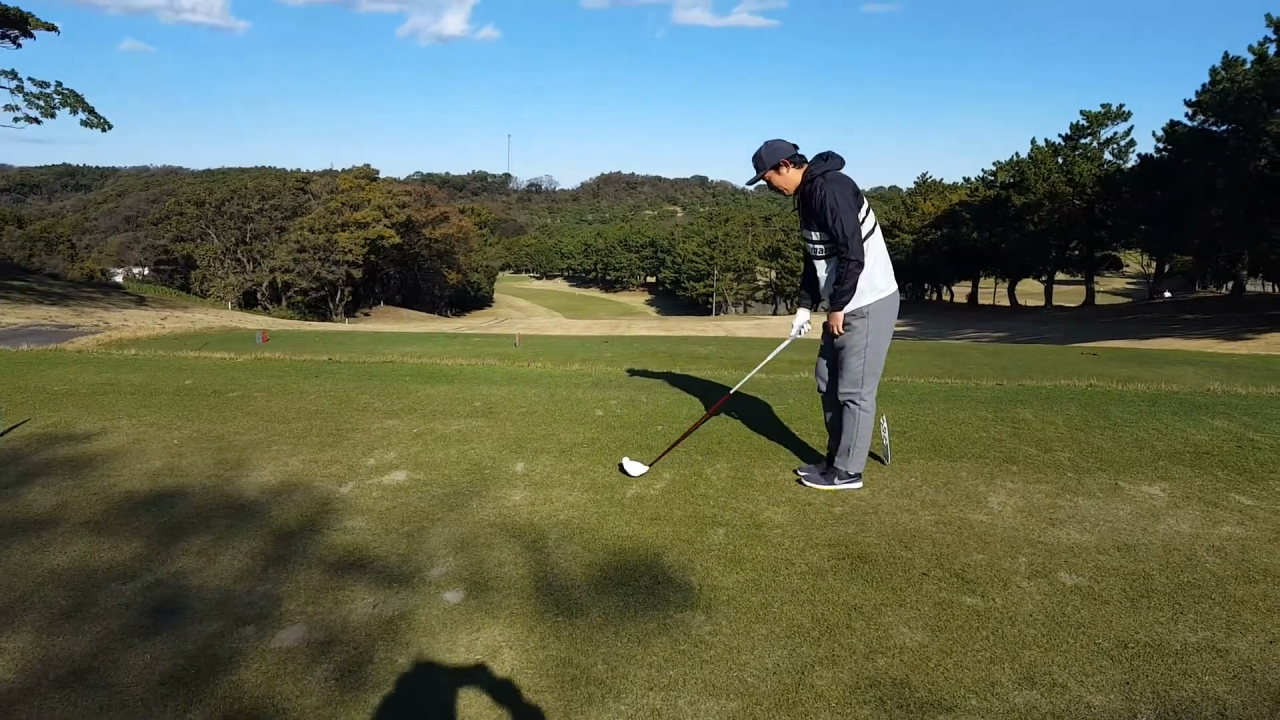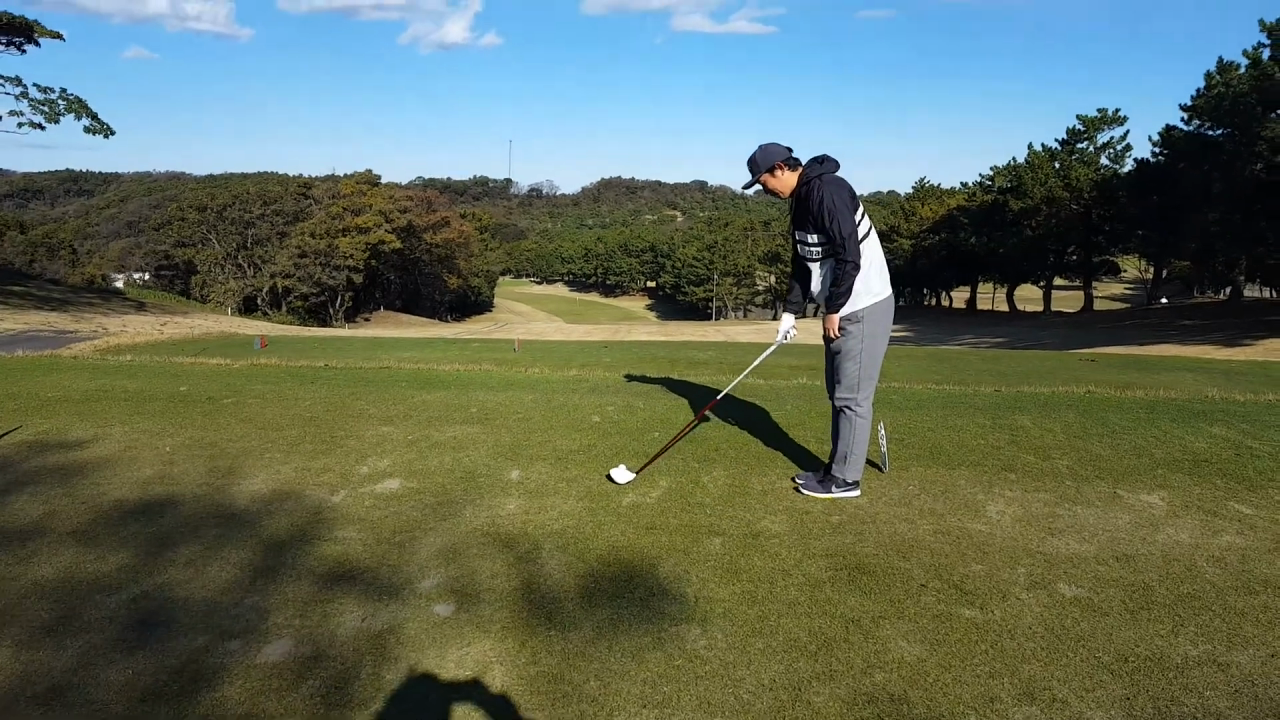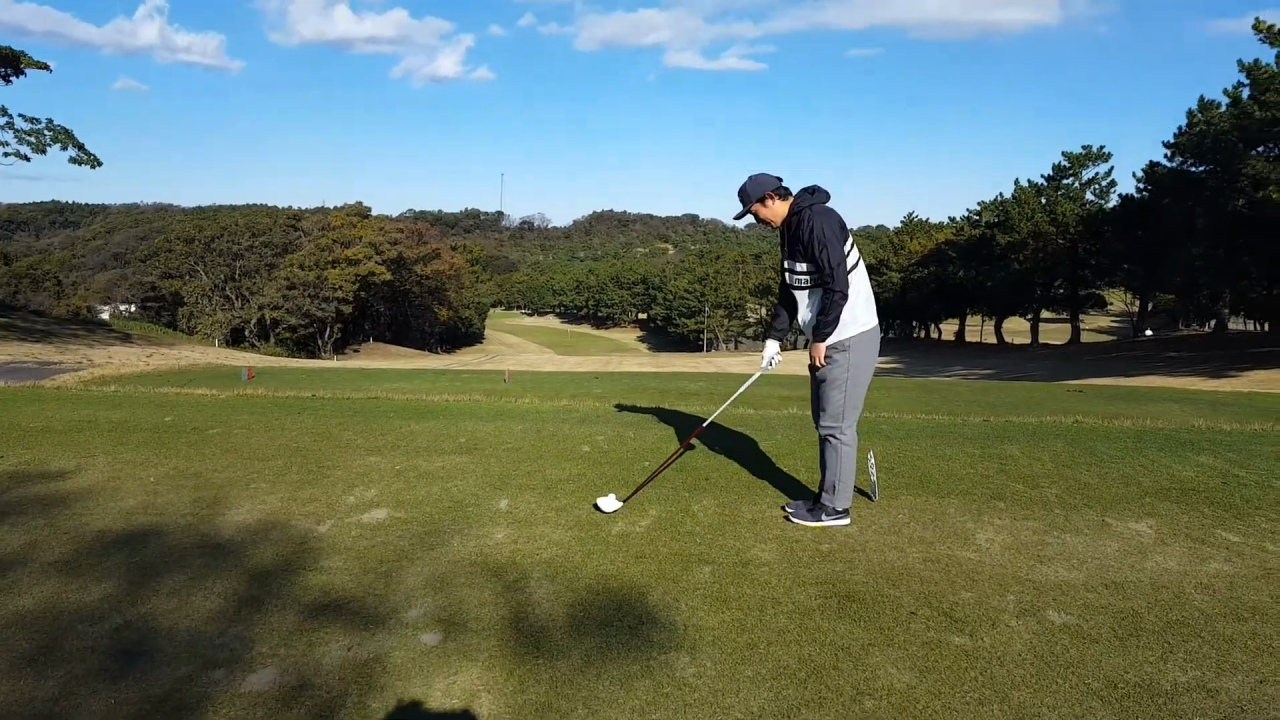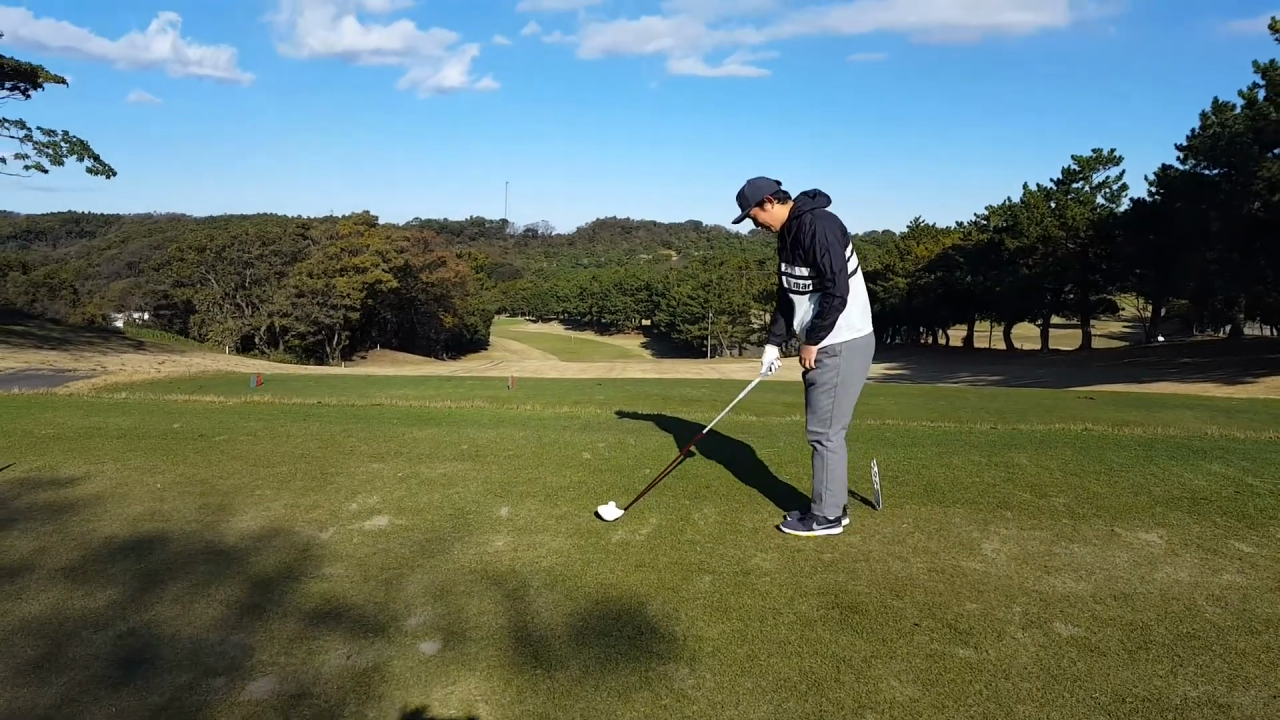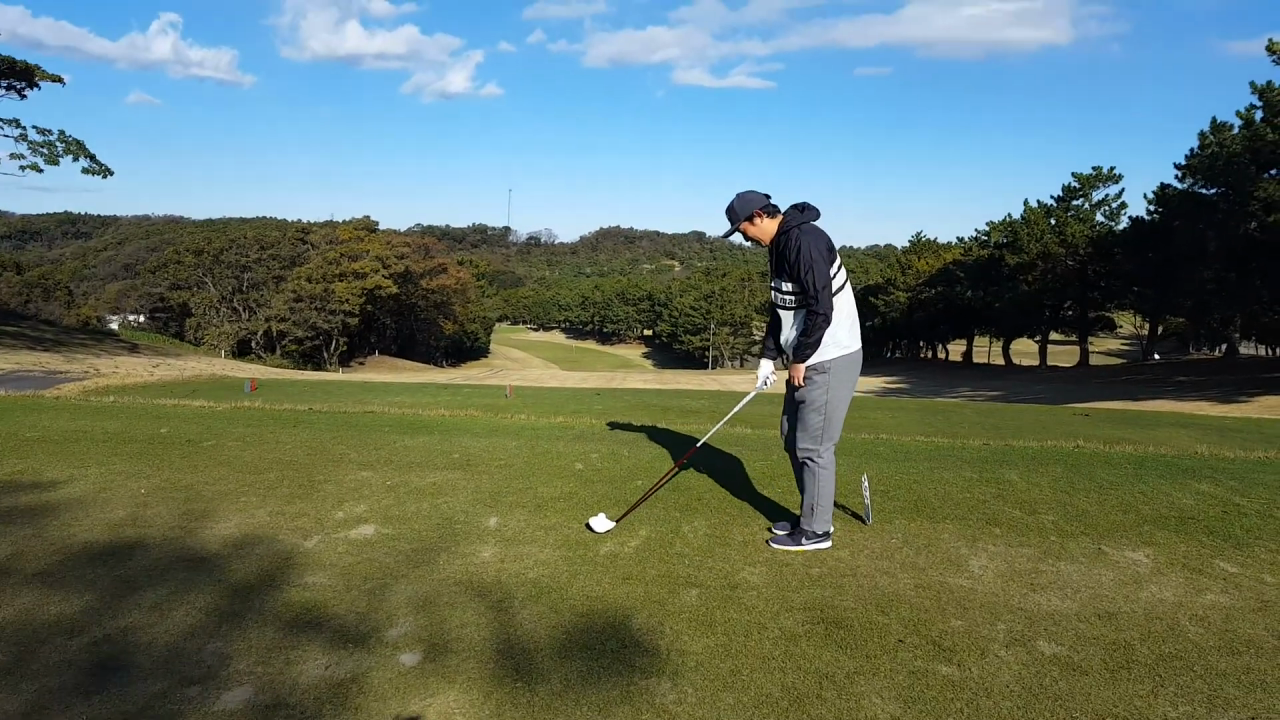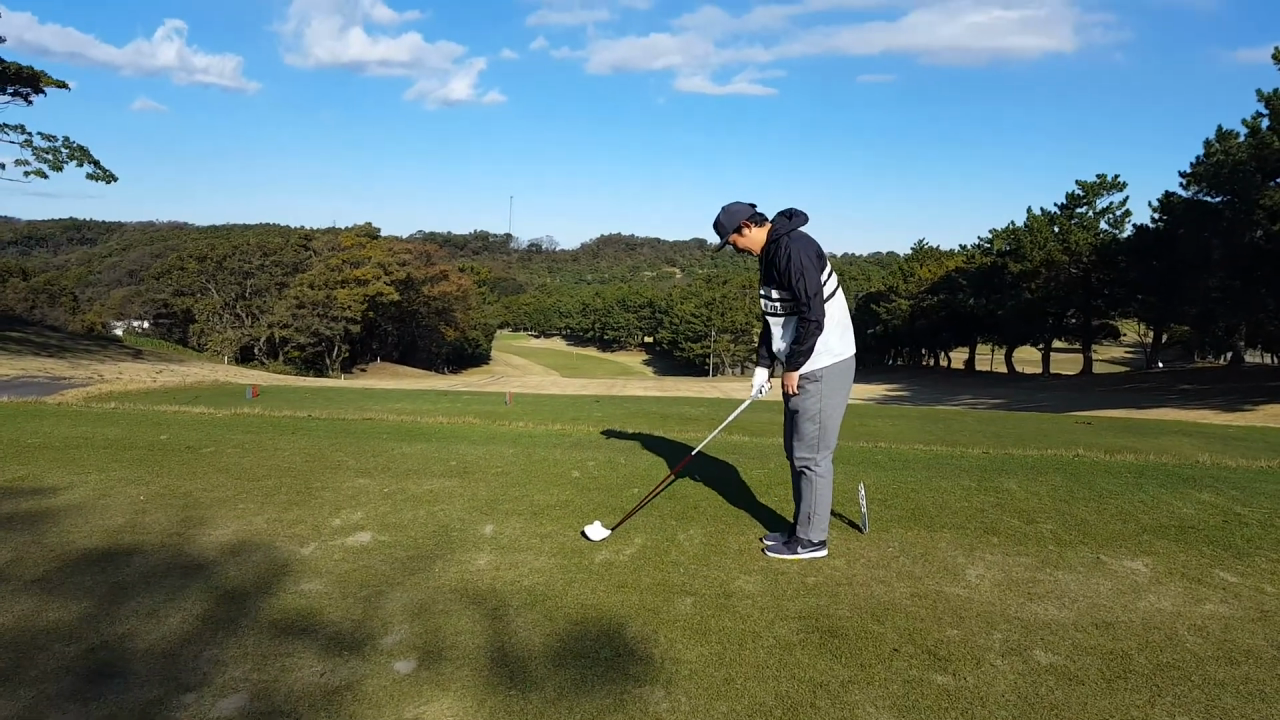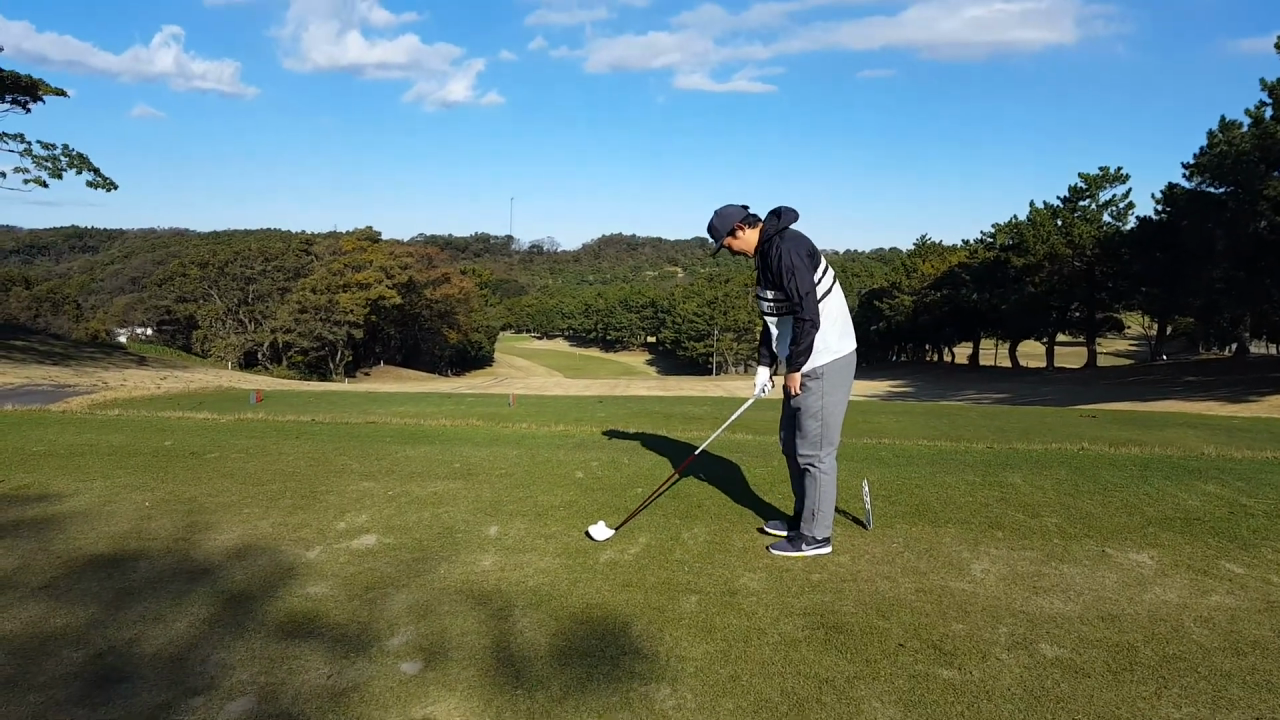
dt=0.2s
person 1, frame 1
left shoulder: (831, 189)
right shoulder: (807, 195)
left elbow: (853, 255)
right elbow: (814, 257)
left wrist: (837, 308)
right wrist: (806, 306)
left hip: (867, 303)
right hip: (845, 303)
left knee: (855, 390)
right knee: (828, 380)
left ankle: (848, 470)
right ankle: (837, 456)
person 1, frame 2
left shoulder: (827, 191)
right shoulder: (800, 200)
left elbow: (850, 258)
right elbow: (803, 262)
left wrist: (833, 310)
right wrist: (790, 312)
left hip: (862, 306)
right hip: (843, 307)
left knee: (852, 396)
right knee: (839, 392)
left ankle: (845, 479)
right ankle: (836, 468)
person 1, frame 3
left shoulder: (818, 221)
right shoulder: (790, 230)
left elbow: (838, 287)
right elbow: (788, 290)
left wrist: (819, 338)
right wrist: (774, 339)
left hip: (848, 336)
right hip: (830, 337)
left knee: (836, 424)
right knee: (826, 421)
left ankle: (835, 507)
right ankle: (826, 496)
person 1, frame 4
left shoulder: (819, 226)
right shoulder: (789, 234)
left elbow: (837, 293)
right elbow: (787, 294)
left wrist: (811, 341)
right wrist: (773, 343)
left hip: (842, 342)
right hip: (825, 343)
left knee: (824, 429)
right knee: (822, 427)
left ankle: (826, 516)
right ankle: (833, 506)
person 1, frame 5
left shoulder: (806, 241)
right shoulder: (780, 246)
left elbow: (821, 310)
right elbow: (781, 308)
left wrist: (799, 359)
right wrist: (768, 357)
left hip: (829, 358)
right hip: (810, 357)
left knee: (814, 446)
right knee: (794, 439)
left ankle: (815, 530)
right ankle: (814, 515)
person 1, frame 6
left shoulder: (794, 249)
right shoulder: (771, 254)
left elbow: (813, 317)
right elbow: (774, 316)
left wrist: (792, 367)
right wrist: (763, 365)
left hip: (823, 366)
right hip: (803, 365)
left knee: (811, 455)
right knee: (796, 451)
left ankle: (812, 539)
right ankle: (802, 526)
person 1, frame 7
left shoulder: (787, 249)
right shoulder: (767, 252)
left elbow: (808, 316)
right elbow: (775, 315)
left wrist: (793, 367)
right wrist: (765, 365)
left hip: (823, 361)
right hip: (805, 362)
left knee: (814, 451)
right knee: (792, 443)
left ankle: (815, 535)
right ankle: (802, 519)
